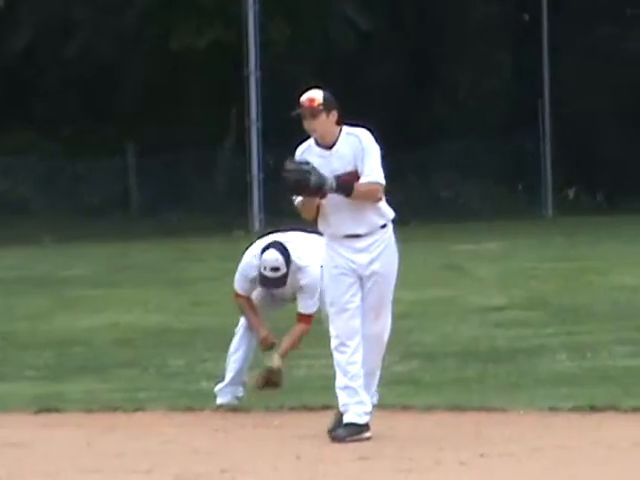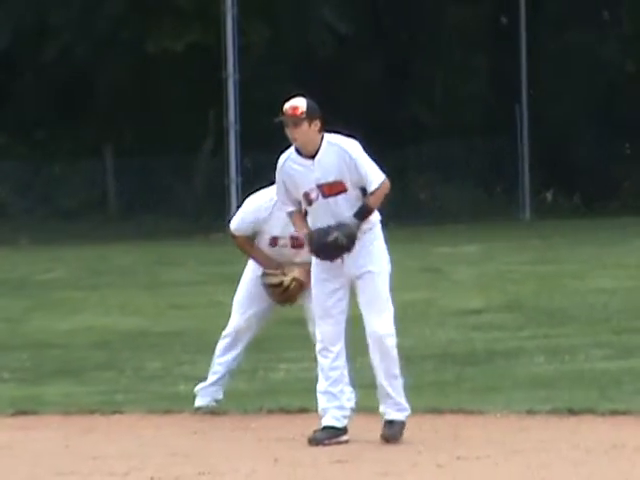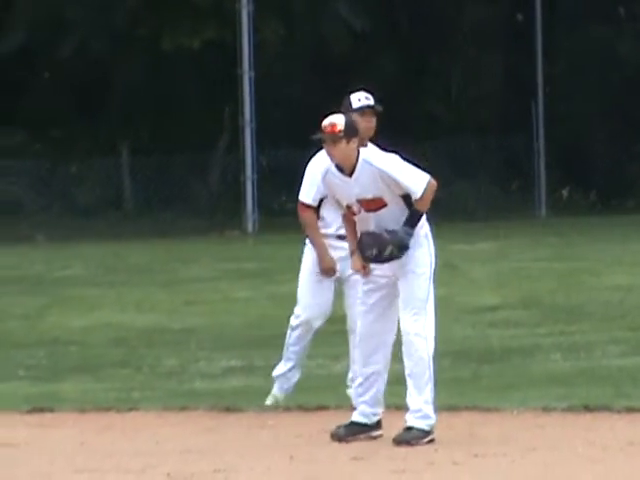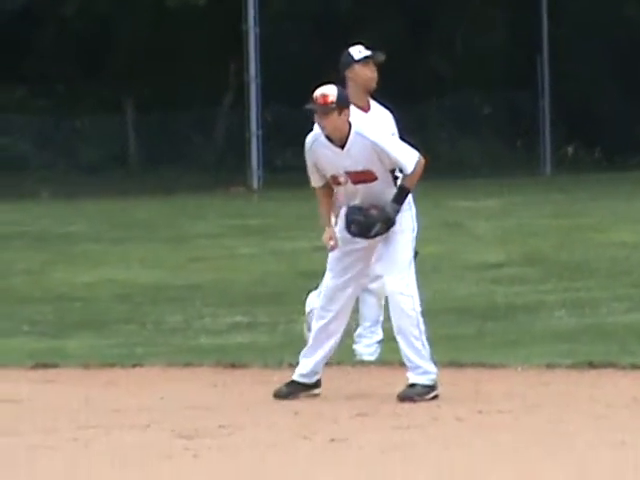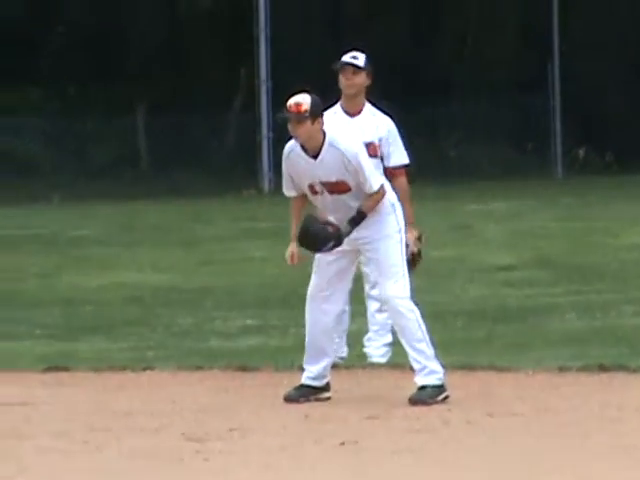
dt=0.5s
person 1, frame 1
left shoulder: (360, 139)
right shoulder: (303, 155)
left elbow: (375, 191)
right elbow: (308, 214)
left wrist: (333, 186)
right wrist: (310, 193)
left hip: (377, 242)
right hip: (337, 248)
left knee: (375, 329)
right knee: (344, 333)
left ankle: (357, 403)
right ankle: (355, 414)
person 1, frame 2
left shoulder: (345, 148)
right shoulder: (286, 164)
left elbow: (381, 186)
left wrist: (354, 221)
right wrist: (308, 237)
left hip: (366, 245)
right hip: (326, 255)
left knee: (380, 329)
right knee: (328, 337)
left ankle: (395, 412)
right ankle: (334, 420)
person 1, frame 3
left shoulder: (382, 164)
right shoulder: (330, 177)
left elbow: (428, 185)
left wrist: (409, 228)
right wrist: (355, 252)
left hip: (412, 247)
left knee: (414, 329)
right knee: (369, 332)
left ankle: (421, 421)
right ankle: (366, 417)
person 1, frame 4
left shoulder: (372, 138)
right shoulder: (314, 145)
left elbow: (417, 162)
left wrist: (396, 203)
right wrist: (328, 226)
left hip: (394, 214)
left knee: (399, 291)
right knee: (333, 293)
left ankle: (424, 378)
right ankle: (308, 375)
person 1, frame 5
left shoulder: (347, 149)
right shoulder: (290, 154)
left elbow: (378, 192)
right elbow: (298, 195)
left wrist: (350, 226)
right wrist: (294, 238)
left hip: (379, 220)
right hip: (338, 225)
left knee: (395, 296)
right knee: (319, 297)
left ankle: (433, 379)
right ankle: (315, 380)
person 2, frame 1
left shoulder: (309, 270)
right shoulder: (250, 262)
left elbow: (304, 322)
right elbow: (242, 296)
left wrist: (279, 356)
right wrist: (261, 329)
right knee: (247, 326)
right ankle: (228, 392)
person 2, frame 2
right shoulder: (259, 203)
right elbow: (239, 235)
right wrist: (269, 267)
right hip: (266, 267)
right knee: (239, 326)
left ankle: (341, 394)
right ankle: (208, 394)
person 2, frame 3
right shoulder: (324, 162)
right elbow: (305, 210)
right wrist: (321, 254)
right hip: (324, 247)
right knee: (308, 315)
right ankle: (283, 383)
person 2, frame 4
left shoulder: (385, 117)
left elbow: (394, 168)
left wrist: (405, 212)
left knee: (377, 279)
left ankle: (368, 349)
right ankle: (318, 303)
person 2, frame 5
left shoulder: (382, 123)
right shoulder: (324, 122)
left elbow: (398, 177)
left wrist: (411, 224)
left knee: (378, 284)
left ankle: (378, 352)
right ankle: (334, 350)
